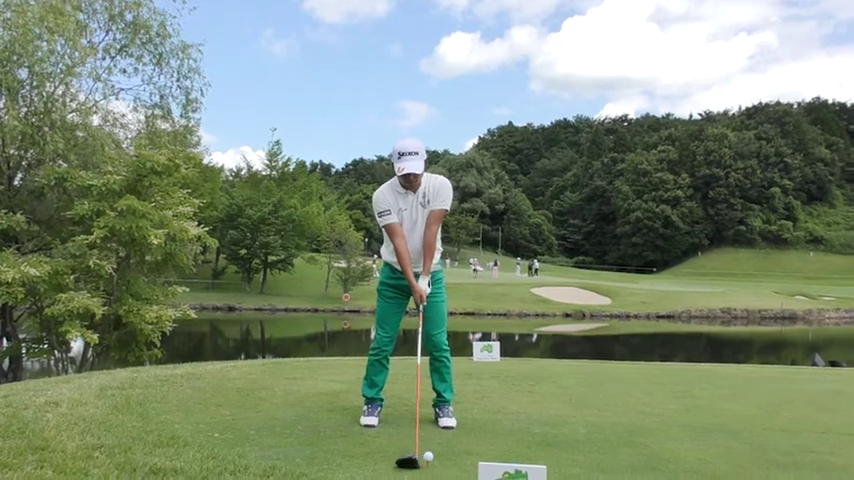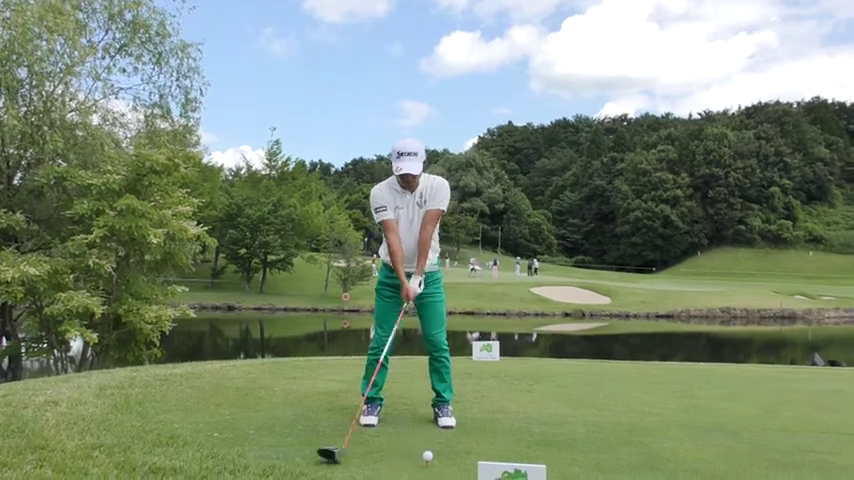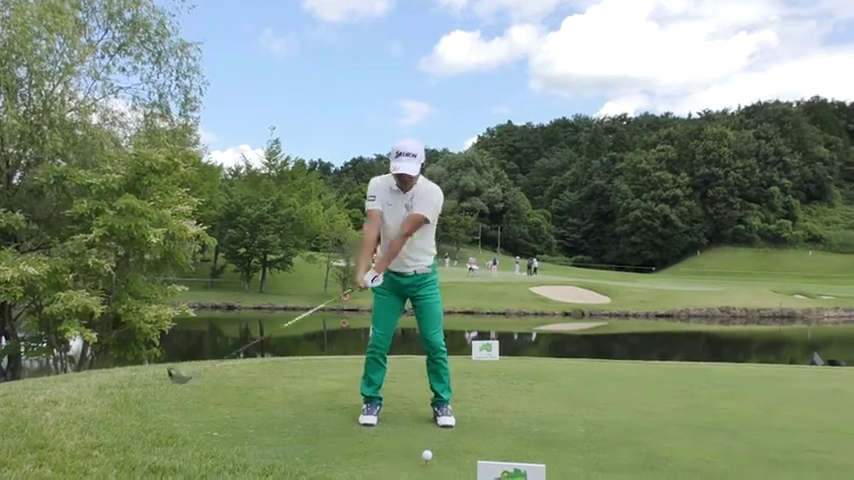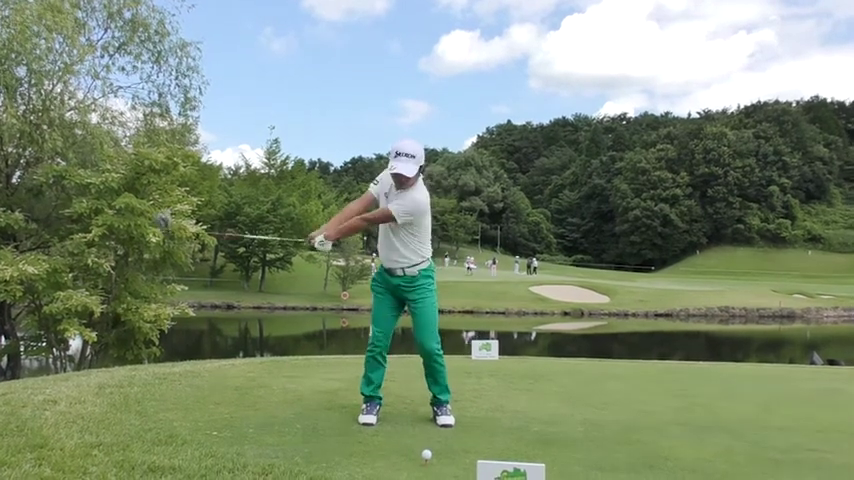
dt=0.2s
person 1, frame 1
left shoulder: (441, 185)
right shoulder: (383, 195)
left elbow: (431, 231)
right elbow: (398, 240)
left wrist: (425, 276)
right wrist: (412, 283)
left hip: (431, 273)
right hip: (395, 275)
left knee: (438, 342)
right knee: (383, 342)
left ankle: (443, 403)
right ankle: (372, 402)
person 1, frame 2
left shoulder: (439, 186)
right shoulder: (381, 192)
left elbow: (426, 232)
right elbow: (392, 238)
left wrist: (418, 275)
right wrist: (403, 279)
left hip: (428, 274)
right hip: (395, 275)
left knee: (437, 342)
right knee: (381, 342)
left ankle: (443, 403)
right ankle: (372, 401)
person 1, frame 3
left shoulder: (431, 193)
right shoulder: (378, 185)
left elbow: (404, 234)
right elbow: (371, 227)
left wrist: (377, 269)
right wrist: (363, 267)
left hip: (423, 278)
right hip: (390, 277)
left knee: (434, 343)
right knee: (379, 341)
left ankle: (441, 403)
right ankle: (371, 401)
person 1, frame 4
left shoulder: (416, 199)
right shoulder: (387, 178)
left elbow: (368, 220)
right elbow: (358, 205)
left wrist: (331, 236)
right wrist: (326, 229)
left hip: (418, 279)
right hip: (387, 276)
left knee: (429, 344)
right knee: (378, 341)
left ankle: (441, 402)
right ankle: (371, 400)
